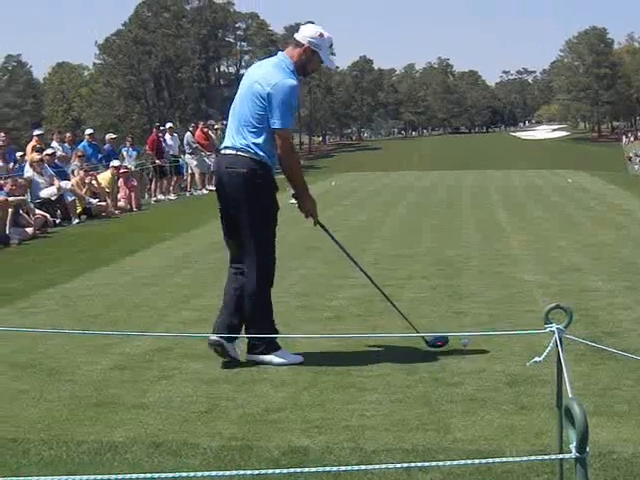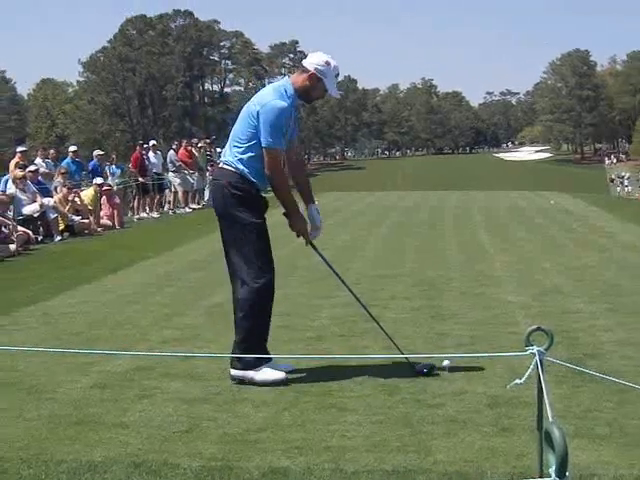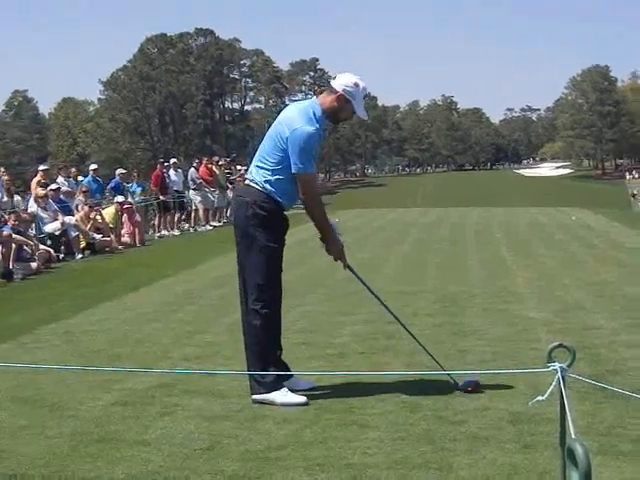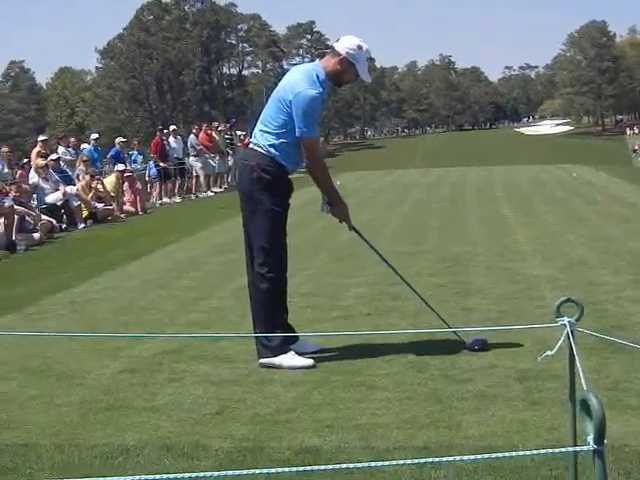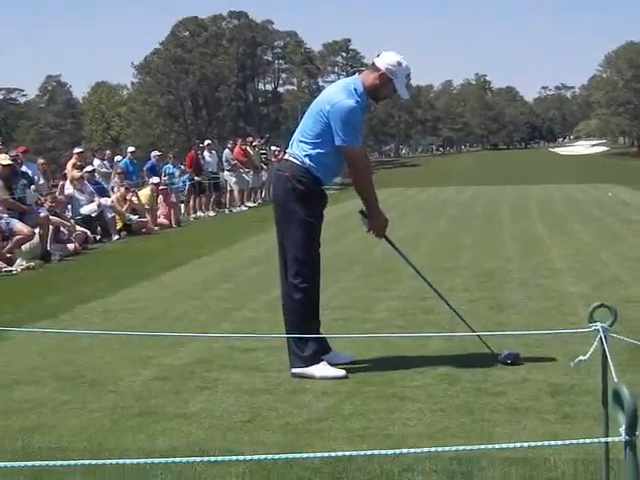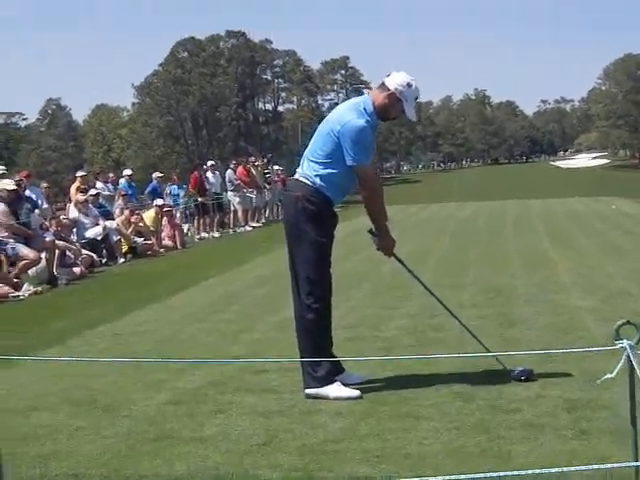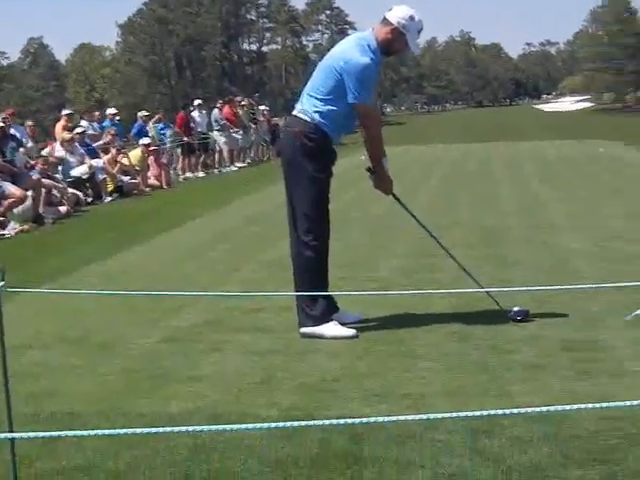
dt=0.5s
person 1, frame 1
left shoulder: (260, 68)
right shoulder: (285, 83)
right elbow: (284, 149)
left wrist: (295, 186)
right wrist: (304, 195)
left hip: (228, 164)
right hip: (250, 172)
left knee: (242, 257)
right knee: (260, 262)
left ankle: (226, 331)
right ankle: (261, 345)
person 1, frame 2
left shoulder: (287, 102)
right shoulder: (276, 104)
left elbow: (294, 160)
right elbow: (273, 169)
left wrist: (311, 206)
right wrist: (293, 214)
left hip: (242, 190)
right hip: (235, 190)
left knee: (252, 275)
right knee: (256, 276)
left ankle: (255, 354)
right ankle: (245, 360)
person 1, frame 3
left shoulder: (305, 111)
right shoulder: (305, 128)
left elbow: (307, 184)
right elbow: (307, 193)
left wrist: (326, 223)
right wrist: (329, 237)
left hip: (264, 208)
right hip: (258, 208)
left knee: (269, 295)
right knee: (261, 297)
left ankle: (275, 371)
right ankle: (264, 384)
person 1, frame 4
left shoulder: (307, 73)
right shoulder: (309, 92)
left elbow: (310, 149)
right elbow: (311, 156)
left wrist: (330, 192)
right wrist: (335, 200)
left hip: (266, 171)
right hip: (263, 172)
left knee: (273, 259)
right knee: (266, 261)
left ankle: (282, 335)
right ankle: (272, 348)
person 1, frame 5
left shoulder: (352, 94)
right shoulder: (347, 103)
left elbow: (360, 158)
right elbow: (355, 166)
left wrist: (374, 207)
right wrist: (374, 212)
left hip: (304, 184)
right hip: (296, 184)
left knee: (306, 270)
right knee: (300, 272)
left ankle: (314, 347)
right ankle: (304, 358)
person 1, frame 6
left shoulder: (362, 114)
right shoulder: (356, 123)
left elbow: (371, 176)
right elbow: (367, 184)
left wrist: (383, 223)
right wrist: (383, 233)
left hip: (315, 204)
right hip: (308, 204)
left knee: (318, 291)
right knee: (312, 293)
left ankle: (327, 367)
right ankle: (318, 379)
person 1, frame 7
left shoulder: (363, 47)
right shoulder: (360, 59)
left elbow: (370, 114)
right elbow: (368, 121)
left wrist: (381, 160)
right wrist: (380, 172)
left hip: (312, 140)
right hip: (306, 141)
left knee: (316, 229)
right knee: (310, 231)
left ankle: (322, 308)
right ankle: (313, 317)
